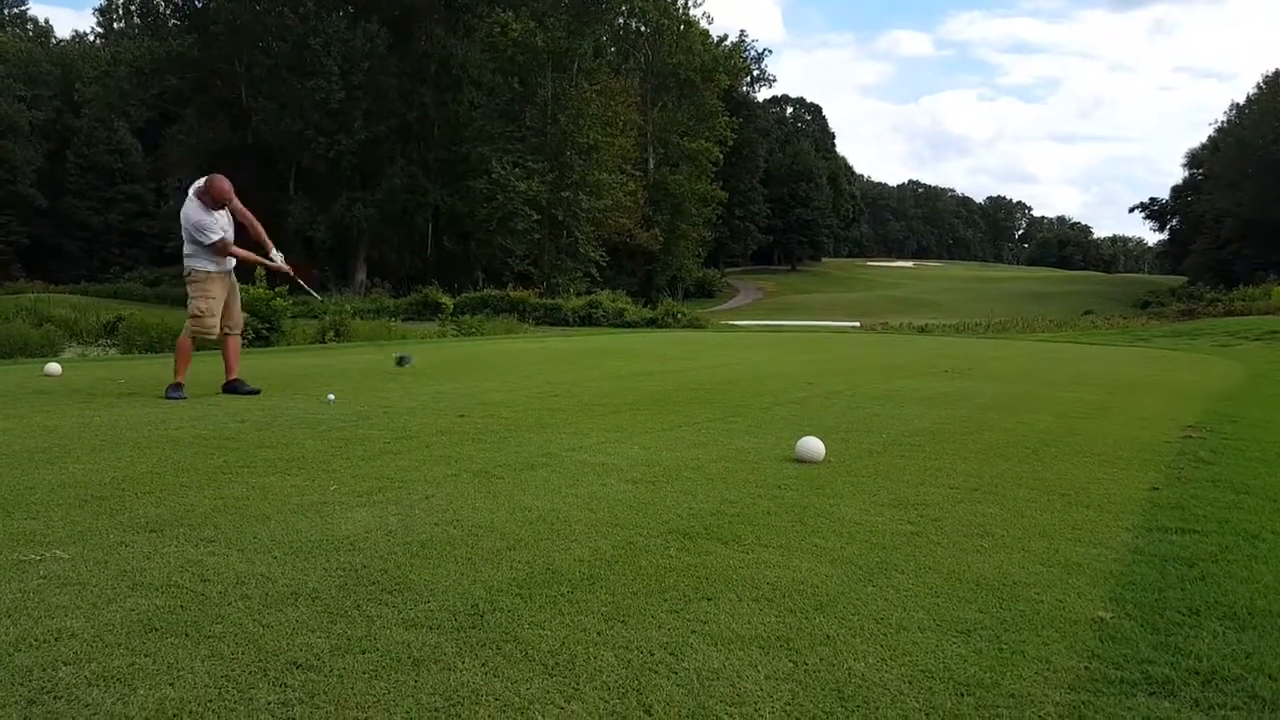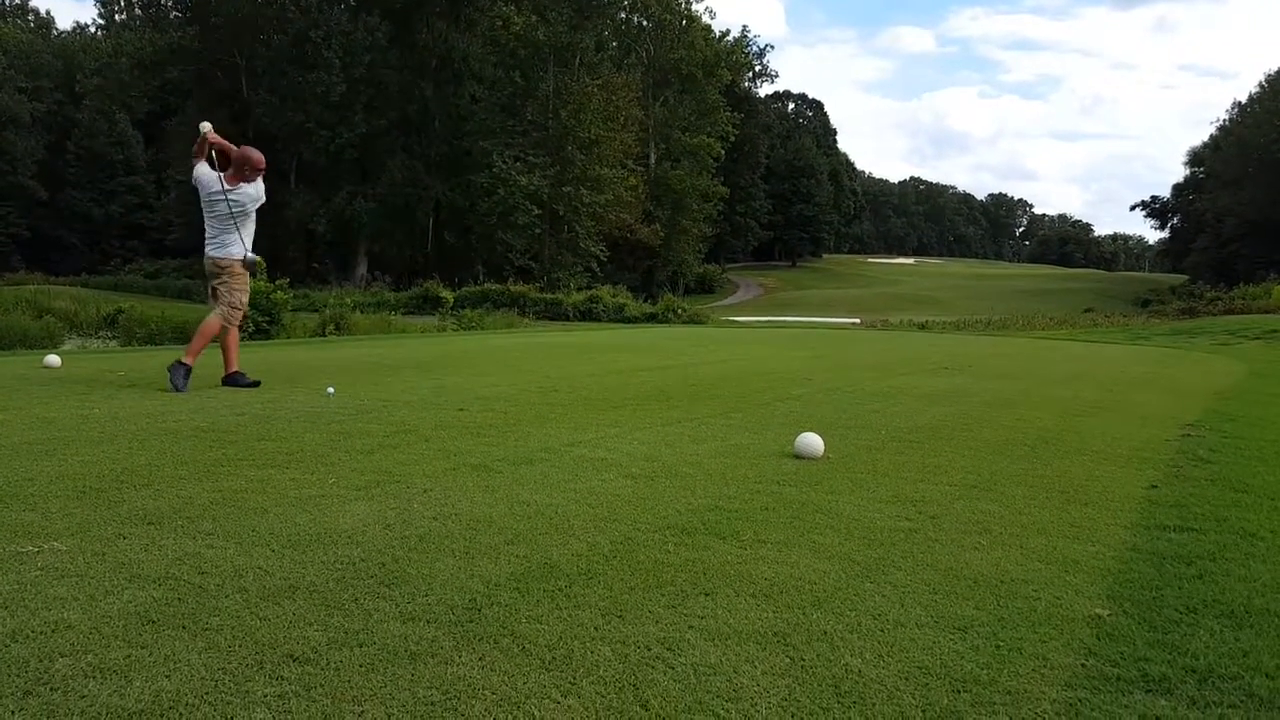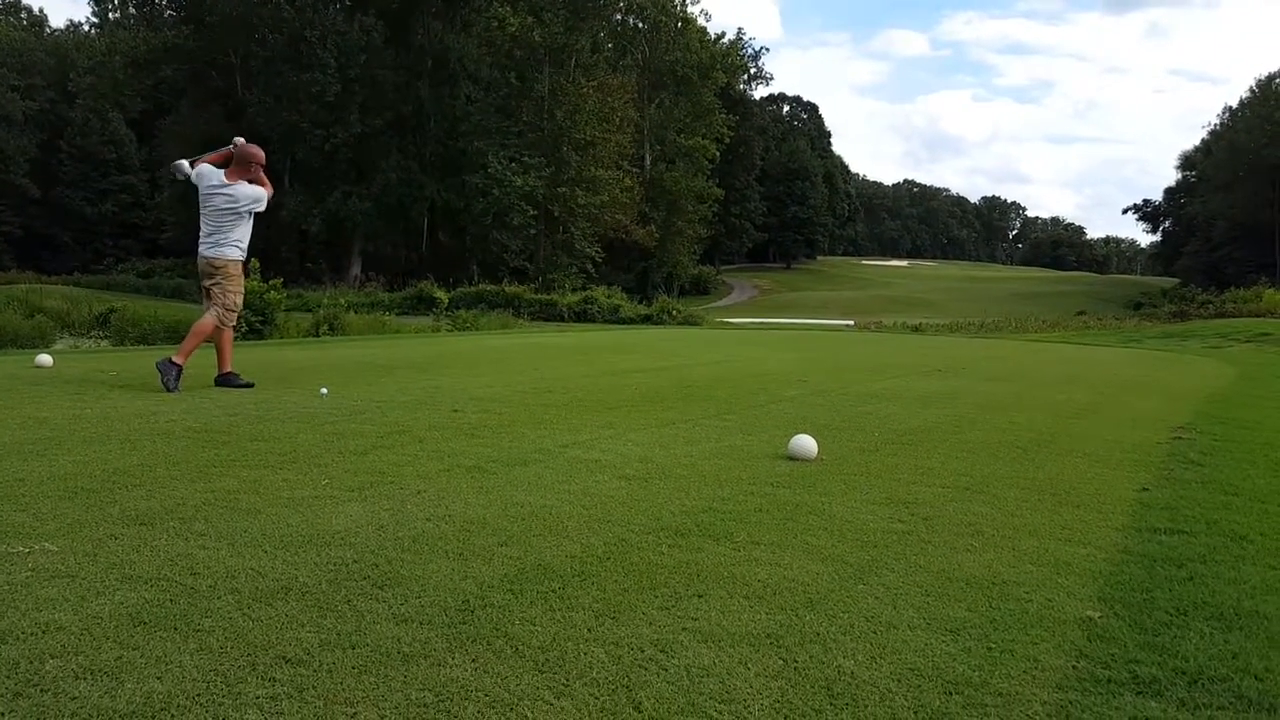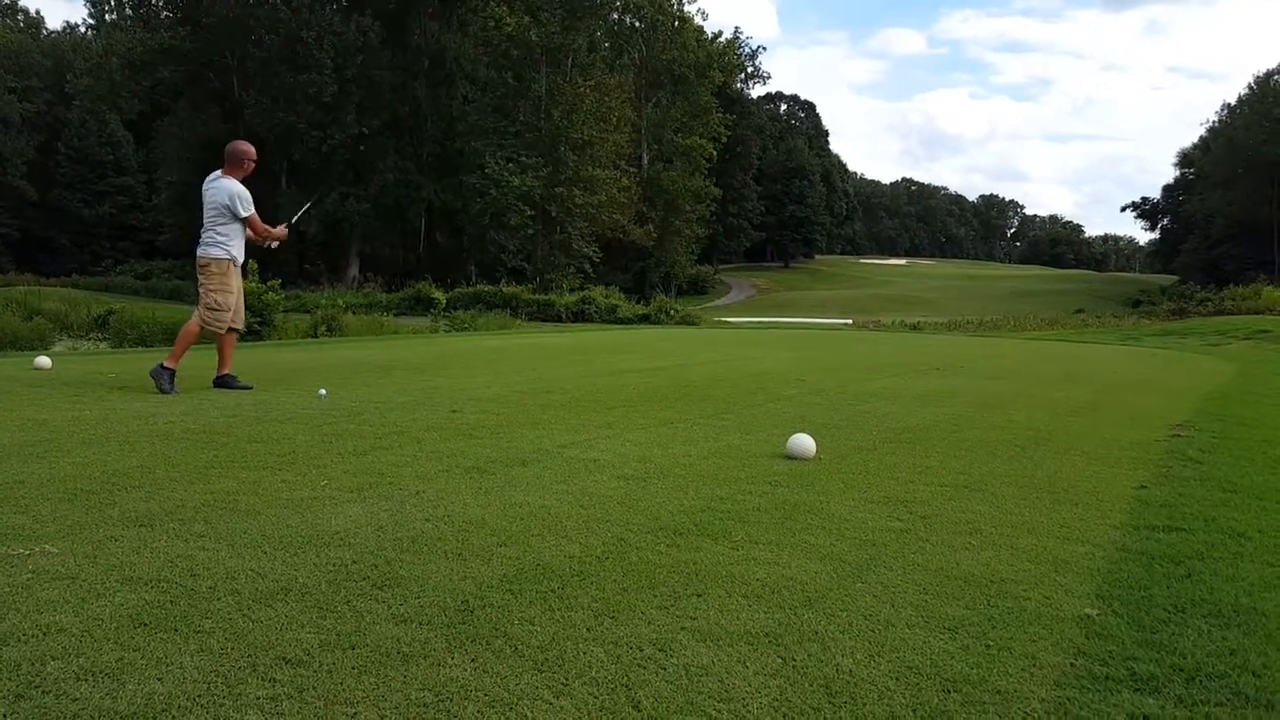
dt=0.4s
person 1, frame 1
left shoulder: (206, 183)
right shoulder: (196, 218)
left elbow: (244, 216)
right elbow: (229, 250)
left wrist: (270, 248)
right wrist: (268, 264)
left hip: (225, 269)
right hip: (205, 272)
left knee: (232, 325)
right knee: (197, 326)
left ankle: (232, 380)
right ankle: (177, 382)
person 1, frame 2
left shoulder: (205, 178)
right shoulder: (252, 193)
left elbow: (198, 158)
left wrist: (204, 139)
right wrist: (223, 144)
left hip: (215, 257)
right hip: (234, 262)
left knee: (230, 315)
right knee: (224, 313)
left ankle: (232, 373)
right ankle: (184, 364)
person 1, frame 3
left shoulder: (207, 175)
right shoulder: (251, 194)
left elbow: (197, 163)
right elbow: (269, 189)
left wrist: (229, 152)
right wrist: (242, 153)
left hip: (207, 257)
right hip: (228, 262)
left knee: (225, 317)
right knee: (218, 314)
left ankle: (225, 372)
right ankle: (174, 362)
person 1, frame 4
left shoulder: (213, 179)
right shoulder: (237, 191)
right elbow: (258, 229)
left wrist: (259, 237)
right wrist: (276, 234)
left hip: (223, 260)
right hip: (219, 261)
left knee: (232, 319)
right knee: (206, 316)
left ankle: (224, 374)
right ankle: (167, 367)
